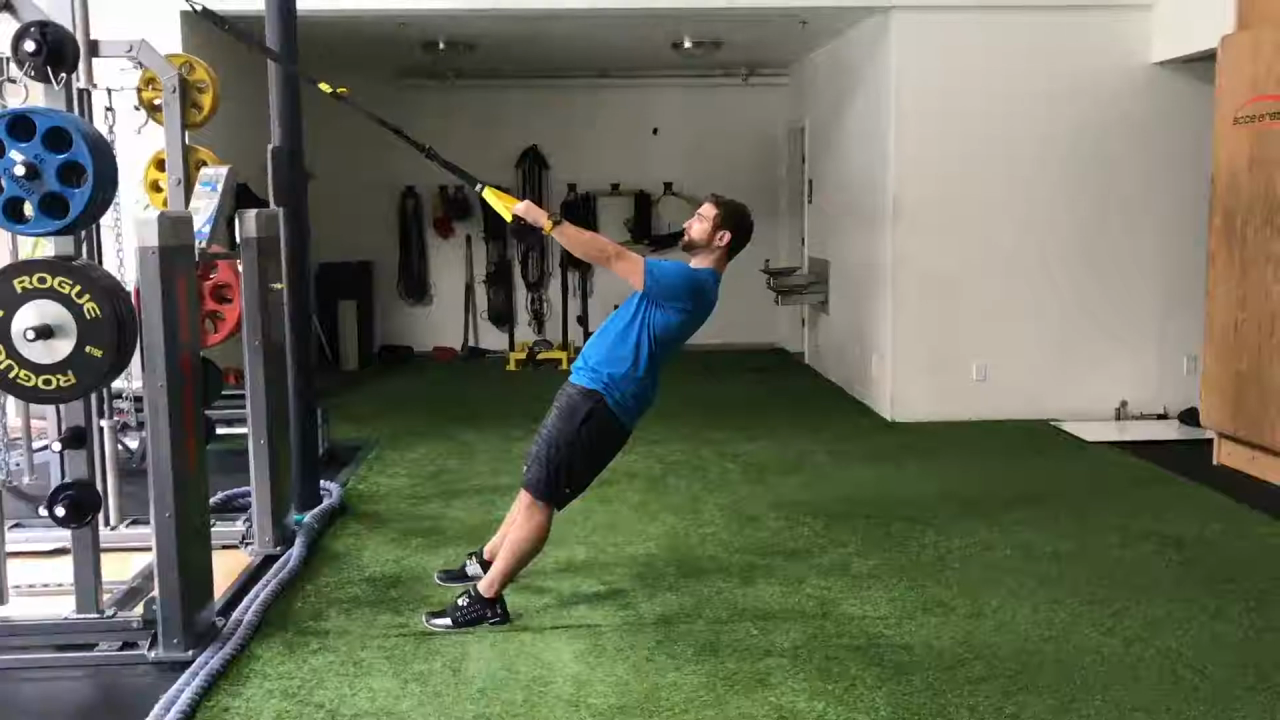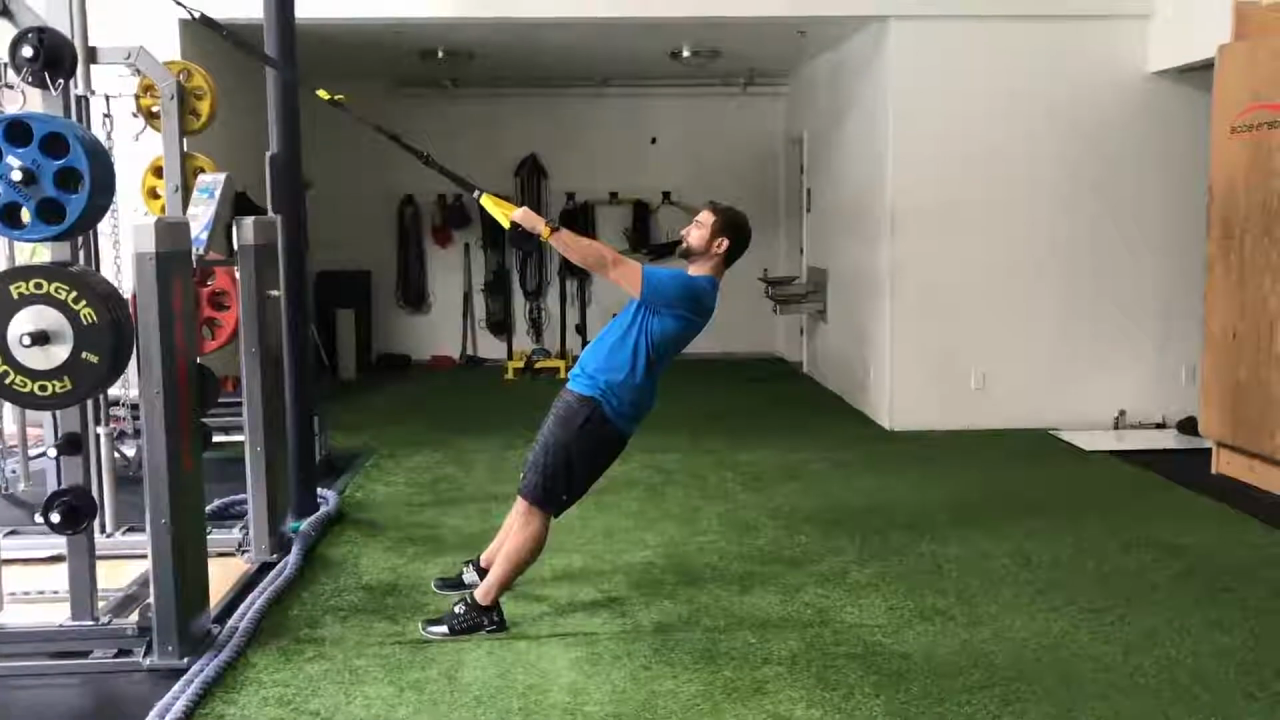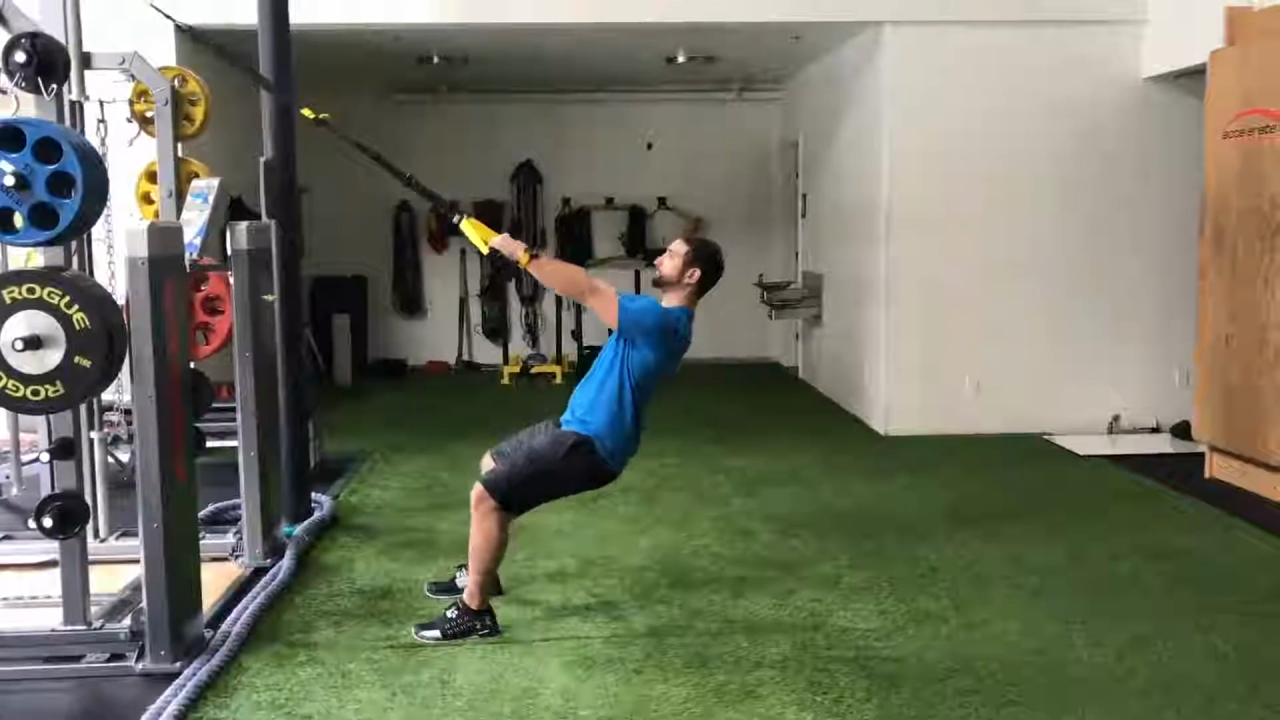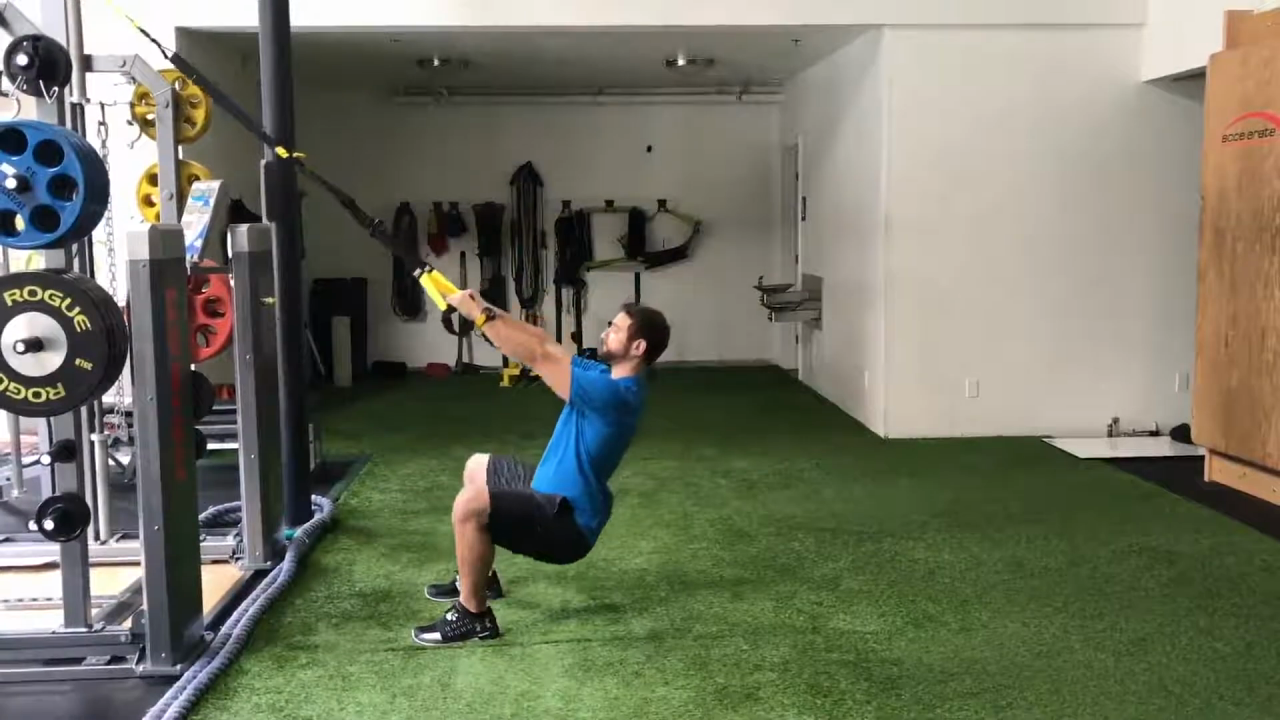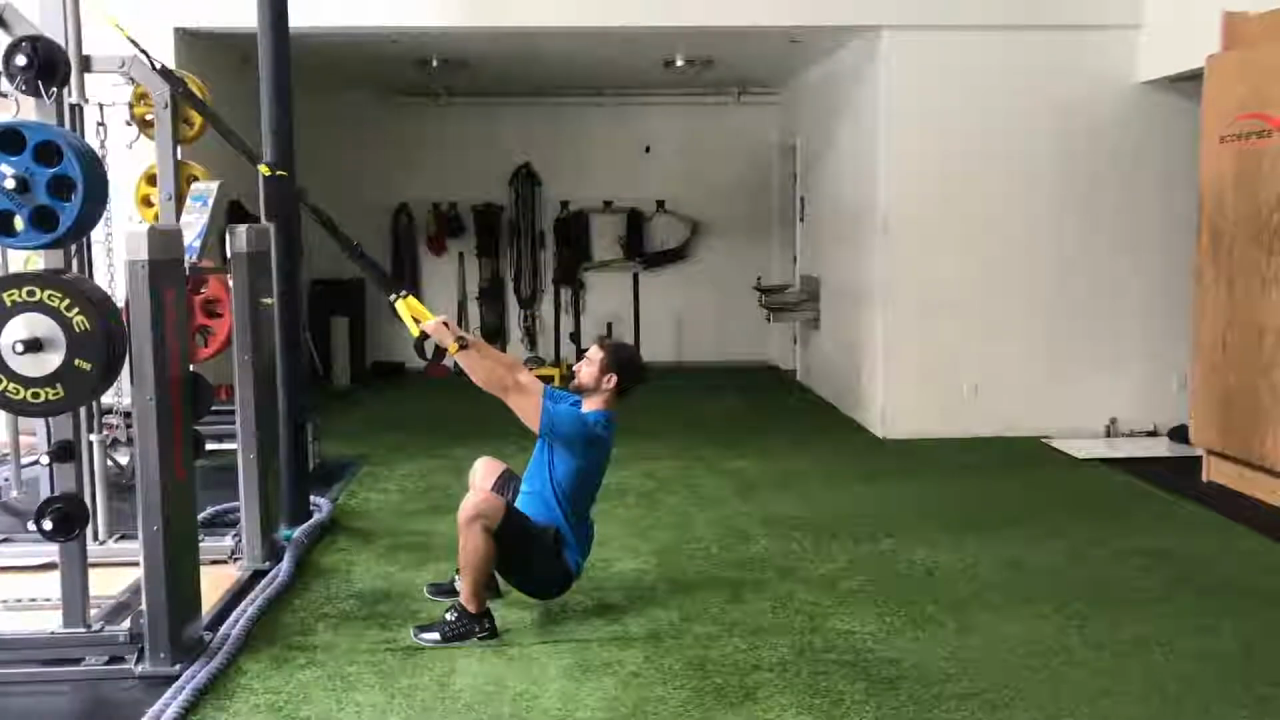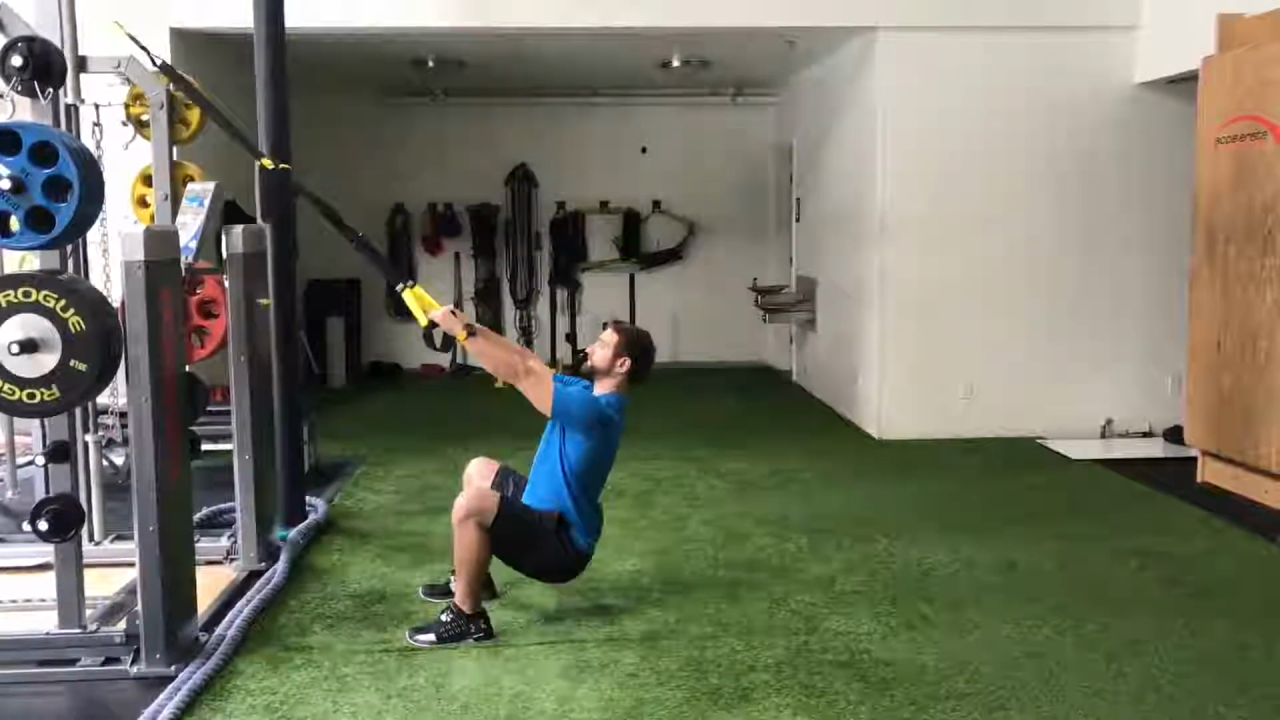
dt=0.5s
person 1, frame 1
left shoulder: (693, 285)
right shoulder: (686, 278)
left elbow: (611, 256)
right elbow: (616, 257)
left wrist: (544, 220)
right wrist: (549, 223)
left hip: (599, 398)
right hip: (593, 389)
left knee: (538, 497)
right knee: (535, 484)
left ankle: (486, 599)
right ankle: (486, 561)
person 1, frame 2
left shoulder: (691, 291)
right shoulder: (683, 286)
left elbow: (609, 264)
right elbow: (613, 263)
left wrist: (543, 228)
right wrist: (548, 229)
left hip: (596, 405)
right hip: (590, 396)
left knee: (534, 504)
right knee: (531, 491)
left ankle: (482, 608)
right ankle: (483, 569)
person 1, frame 3
left shoulder: (665, 322)
right shoulder: (658, 314)
left elbow: (587, 291)
right elbow: (591, 285)
left wrist: (522, 254)
right wrist: (525, 253)
left hip: (591, 445)
right hip: (579, 428)
left knee: (485, 494)
right knee: (493, 464)
left ankle: (474, 612)
right ankle: (478, 574)
person 1, frame 4
left shoulder: (615, 395)
right shoulder: (609, 376)
left elbow: (538, 358)
right elbow: (546, 344)
left wrist: (478, 316)
right wrist: (486, 308)
left hip: (565, 522)
right hip: (554, 494)
left knee: (470, 503)
right knee: (477, 467)
left ankle: (473, 615)
right ankle: (479, 577)
person 1, frame 5
left shoulder: (584, 428)
right shoulder: (577, 406)
left elbow: (507, 387)
right elbow: (519, 373)
left wrist: (452, 343)
right wrist: (461, 337)
left hip: (551, 562)
right hip: (543, 530)
left knee: (477, 508)
right knee: (485, 470)
left ankle: (472, 616)
right ankle: (477, 578)
person 1, frame 6
left shoulder: (597, 411)
right shoulder: (589, 393)
left elbow: (520, 373)
right elbow: (527, 359)
left wrist: (461, 331)
right wrist: (469, 326)
left hip: (562, 546)
right hip: (551, 516)
left knee: (470, 506)
right knee: (479, 471)
left ankle: (467, 616)
right ankle: (472, 579)
